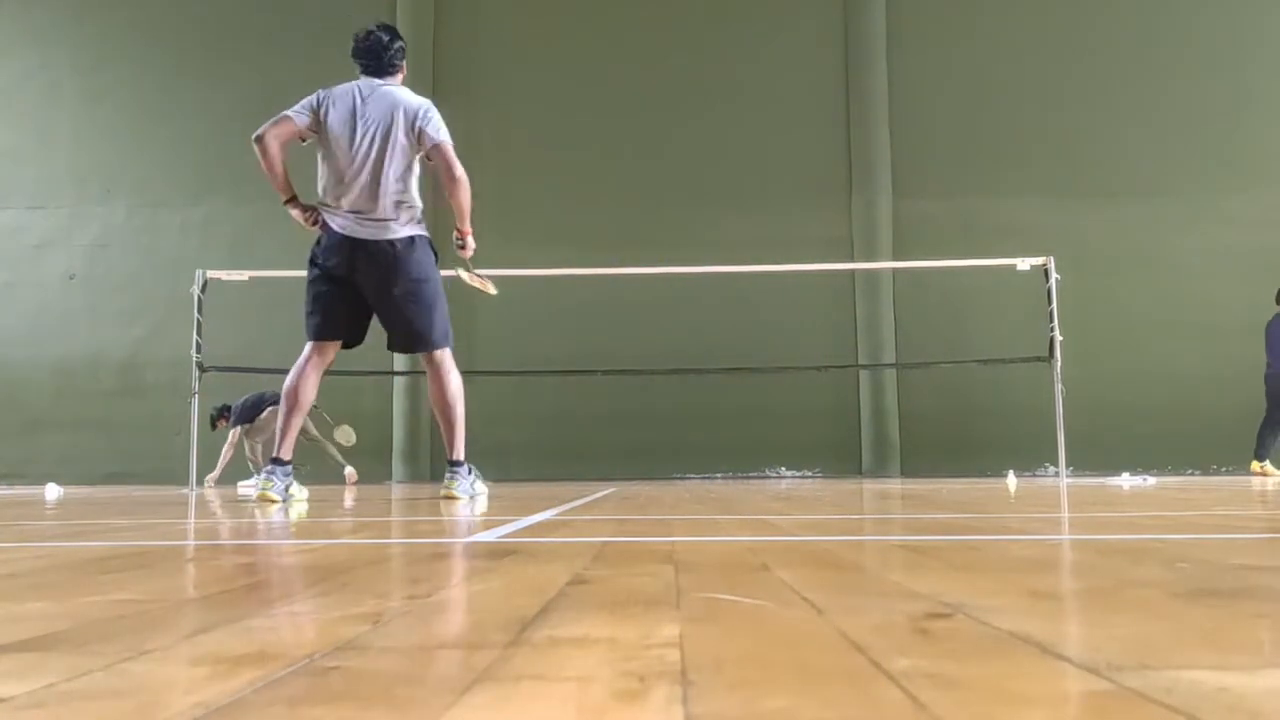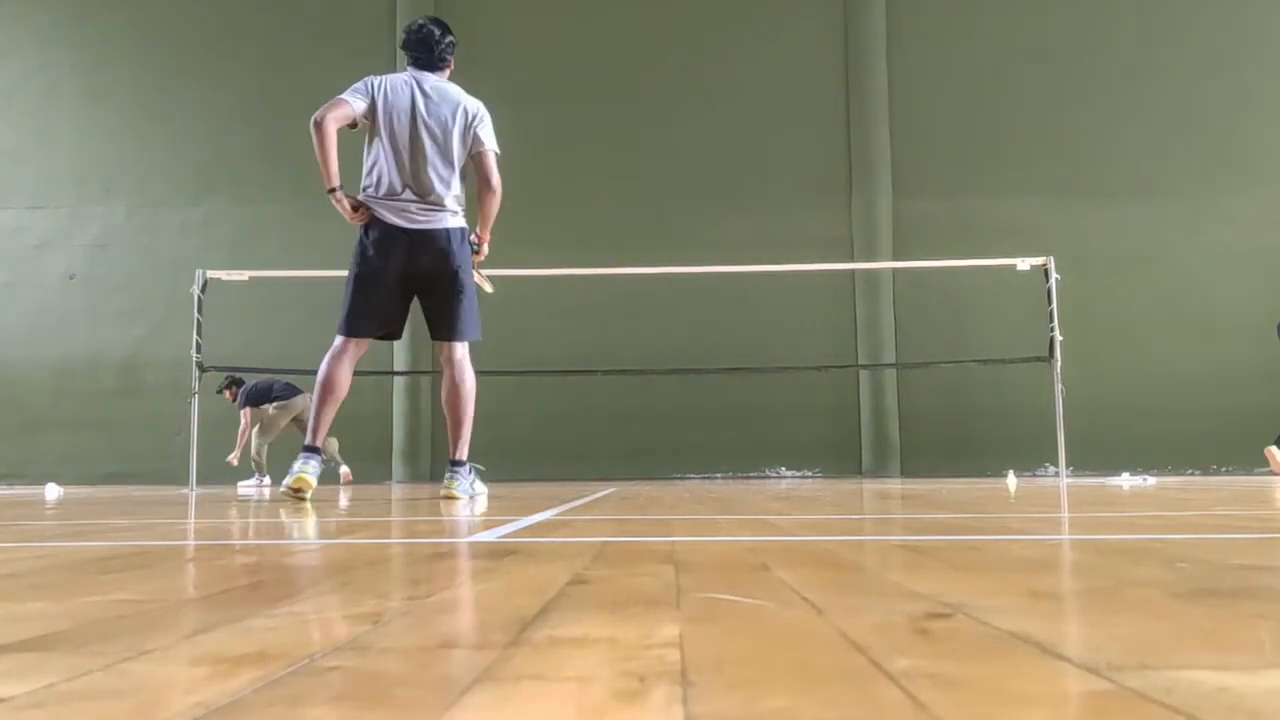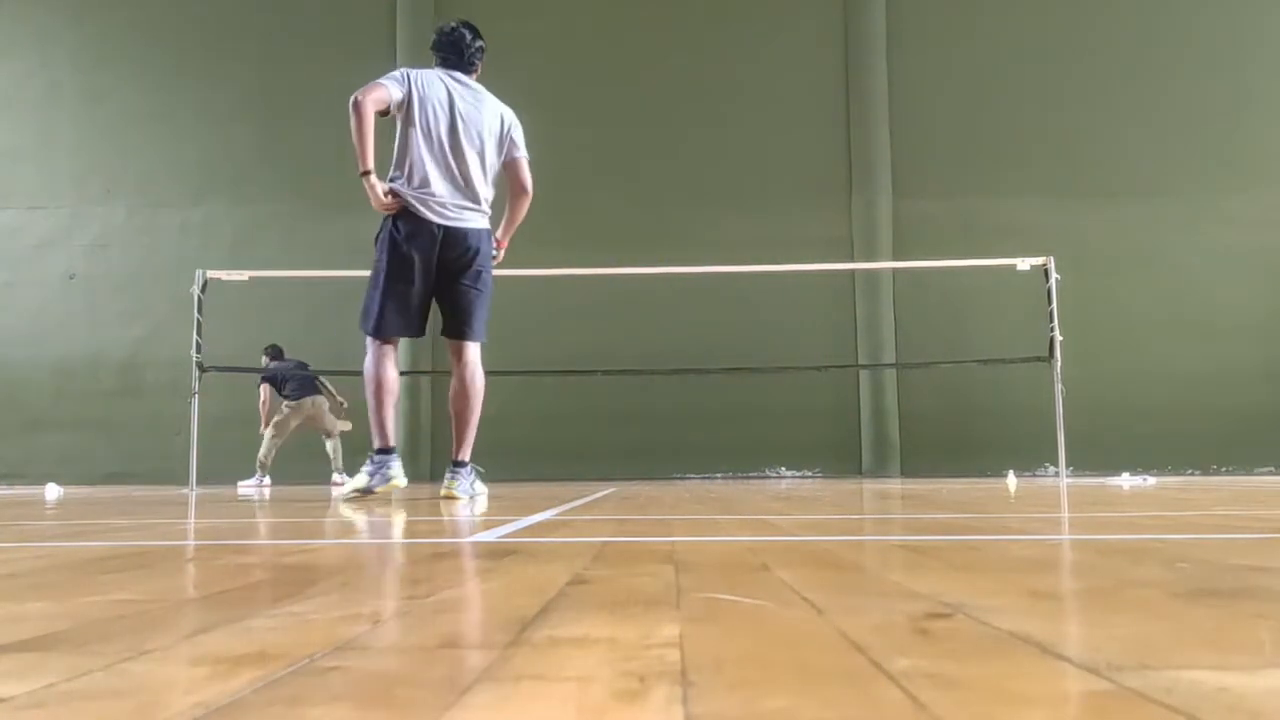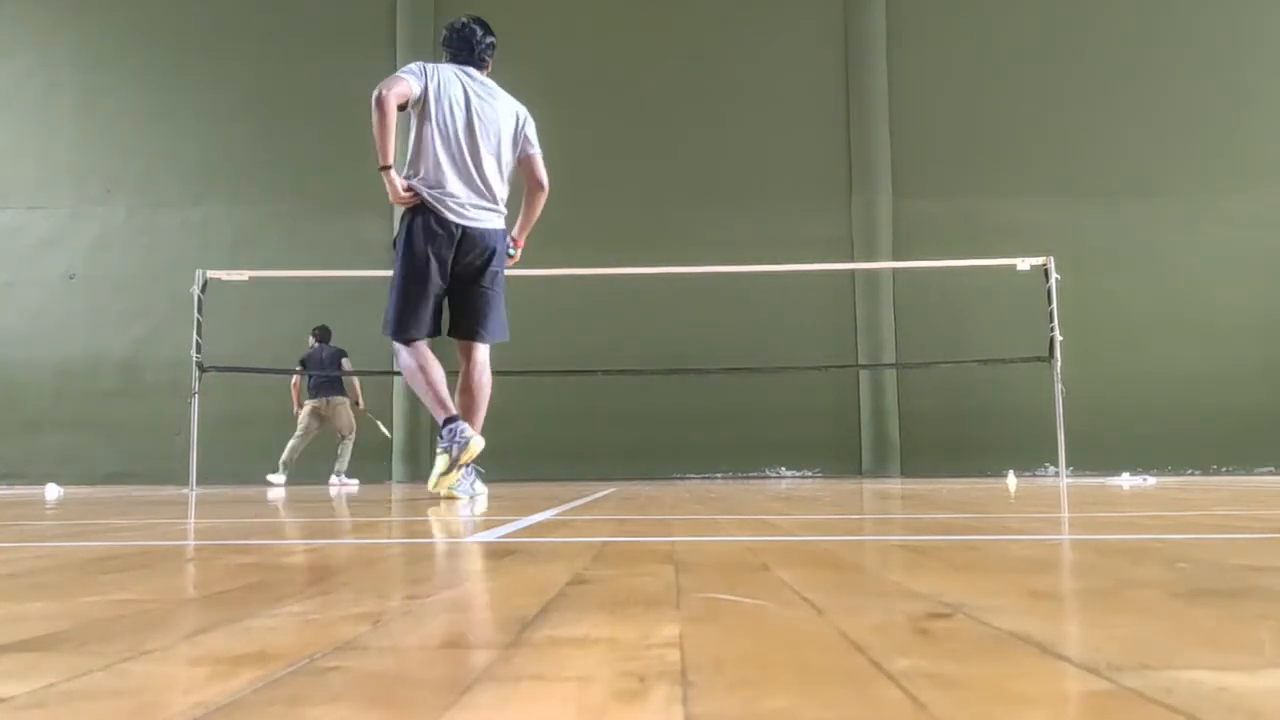
dt=0.2s
person 1, frame 1
left shoulder: (328, 99)
right shoulder: (419, 108)
left elbow: (265, 137)
right elbow: (454, 174)
left wrist: (294, 203)
right wrist: (465, 230)
left hip: (338, 243)
right hip: (399, 245)
left knee: (316, 353)
right knee: (437, 357)
left ankle: (278, 468)
right ankle: (458, 470)
person 1, frame 2
left shoulder: (378, 88)
right shoulder: (470, 106)
left elbow: (324, 120)
right elbow: (491, 183)
left wrist: (336, 193)
right wrist: (483, 236)
left hip: (384, 231)
right hip: (446, 235)
left knee: (349, 345)
right knee: (454, 351)
left ankle: (310, 456)
right ankle: (460, 471)
person 1, frame 3
left shoulder: (413, 80)
right shoulder: (501, 112)
left elbow: (362, 101)
right elbow: (524, 188)
left wrist: (369, 177)
right wrist: (502, 239)
left hip: (413, 224)
right hip: (472, 235)
left knee: (382, 342)
right knee: (466, 351)
left ankle: (384, 456)
right ankle: (460, 469)
person 1, frame 4
left shoulder: (427, 75)
right shoulder: (514, 108)
left elbow: (384, 95)
right elbow: (539, 183)
left wrist: (387, 171)
right wrist: (519, 238)
left hip: (431, 221)
right hip: (487, 233)
left knee: (410, 342)
right knee: (475, 351)
left ankle: (452, 431)
right ankle: (466, 472)
